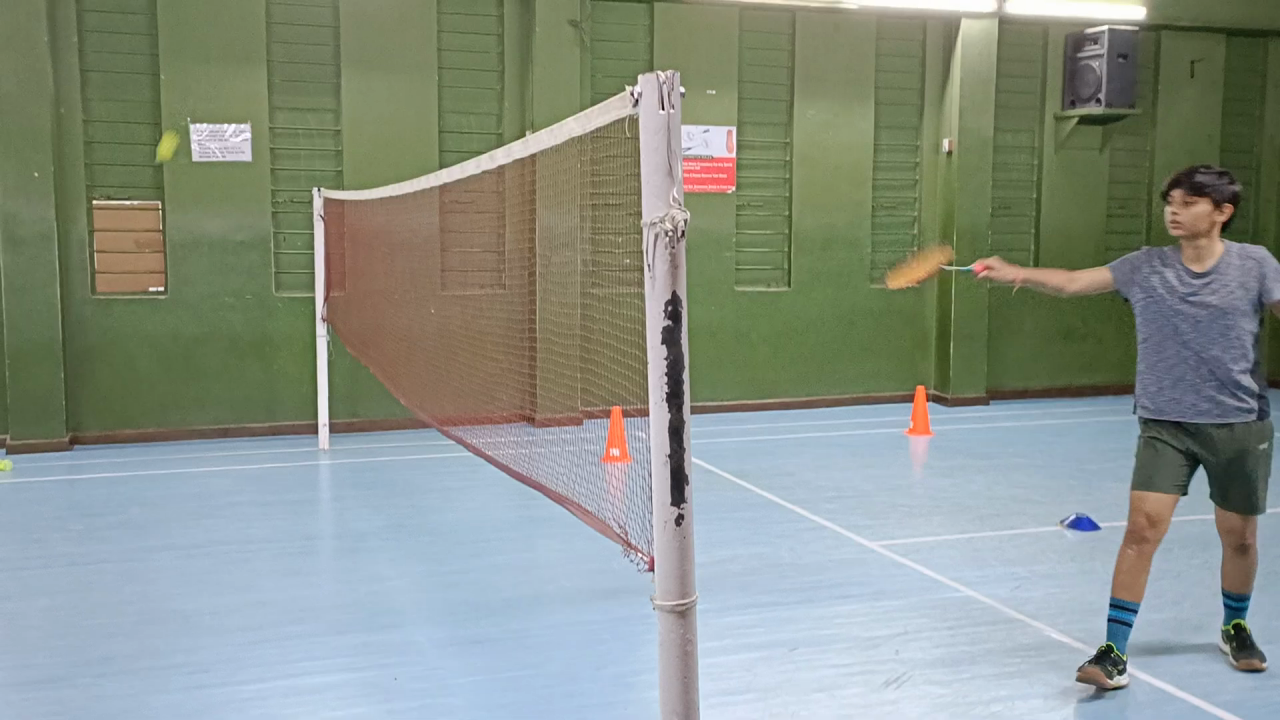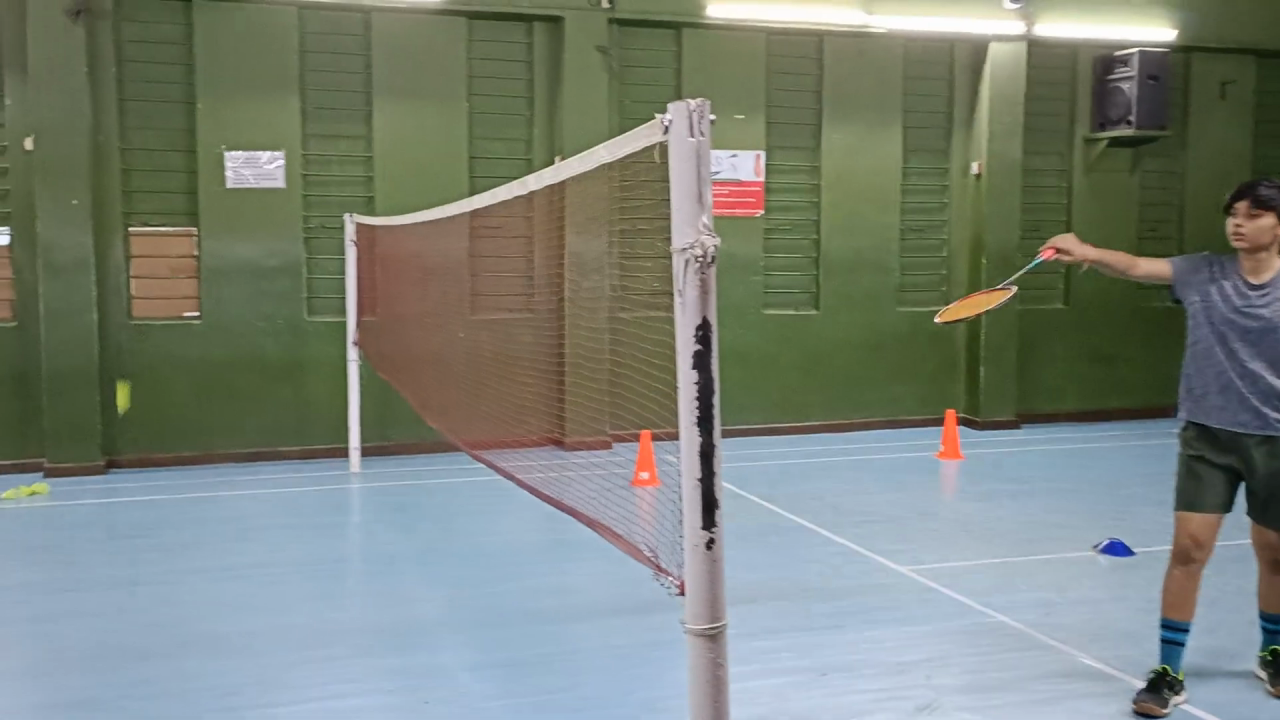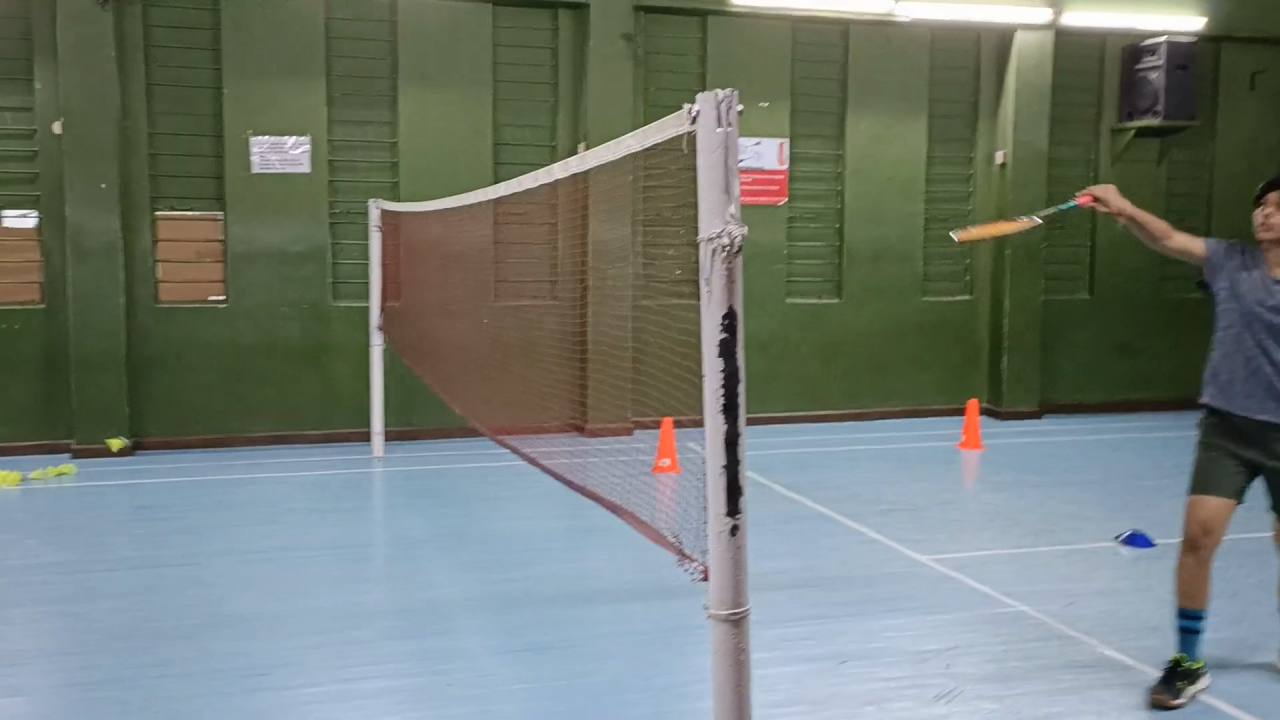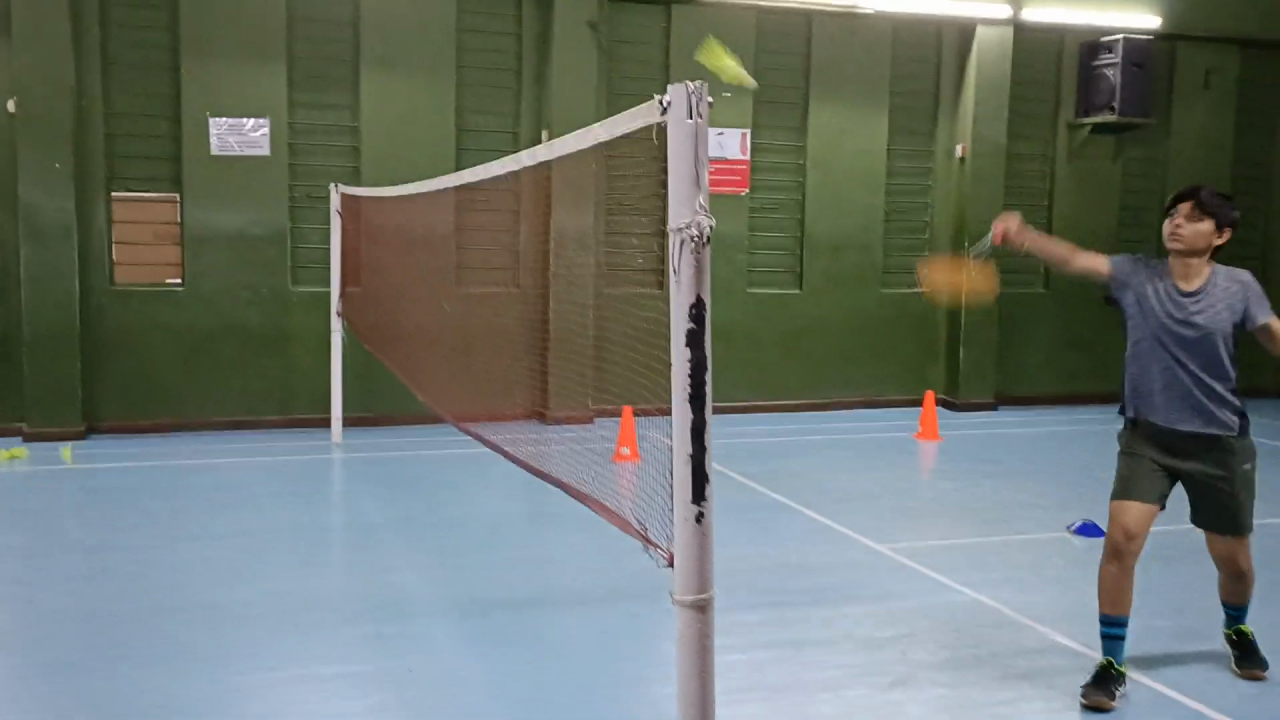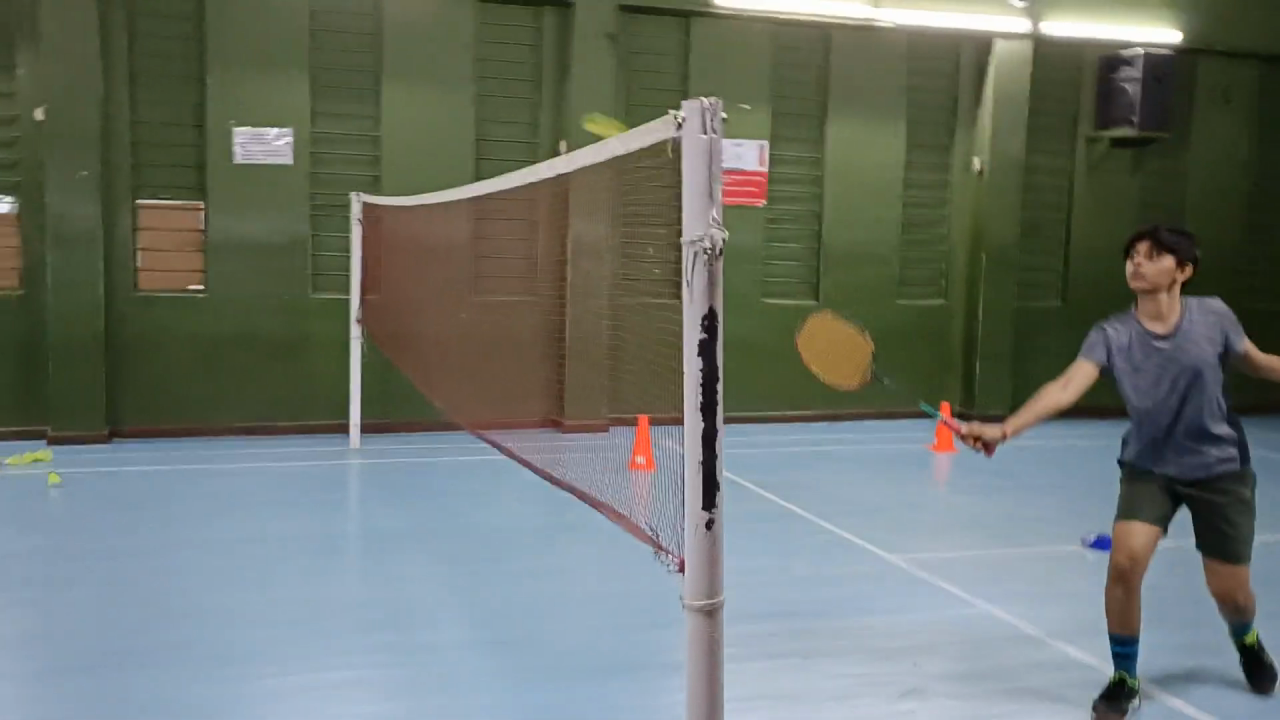
dt=0.3s
person 1, frame 1
right shoulder: (1145, 266)
right elbow: (1074, 282)
right wrist: (1013, 273)
right hip: (1165, 422)
right knee: (1142, 529)
left ankle: (1235, 627)
right ankle: (1114, 651)
person 1, frame 2
right shoulder: (1203, 273)
right elbow: (1136, 267)
right wrist: (1086, 253)
right hip: (1208, 434)
right knee: (1189, 549)
right ankle: (1169, 672)
person 1, frame 3
right shoulder: (1231, 261)
right elbow: (1169, 240)
right wrist: (1125, 208)
right hip: (1227, 424)
right knee: (1199, 535)
right ankle: (1188, 662)
person 1, frame 4
right shoulder: (1137, 275)
right elbow: (1076, 262)
right wrist: (1024, 236)
left hip: (1220, 440)
right hip: (1149, 436)
left knee: (1233, 557)
right knee: (1121, 540)
right ankle: (1112, 664)
person 1, frame 5
left shoulder: (1214, 316)
right shoulder: (1110, 335)
right elbow: (1067, 388)
right wrist: (1004, 428)
left hip: (1220, 468)
right hip: (1150, 469)
left knee: (1231, 591)
right knee: (1125, 563)
right ankle: (1124, 679)
